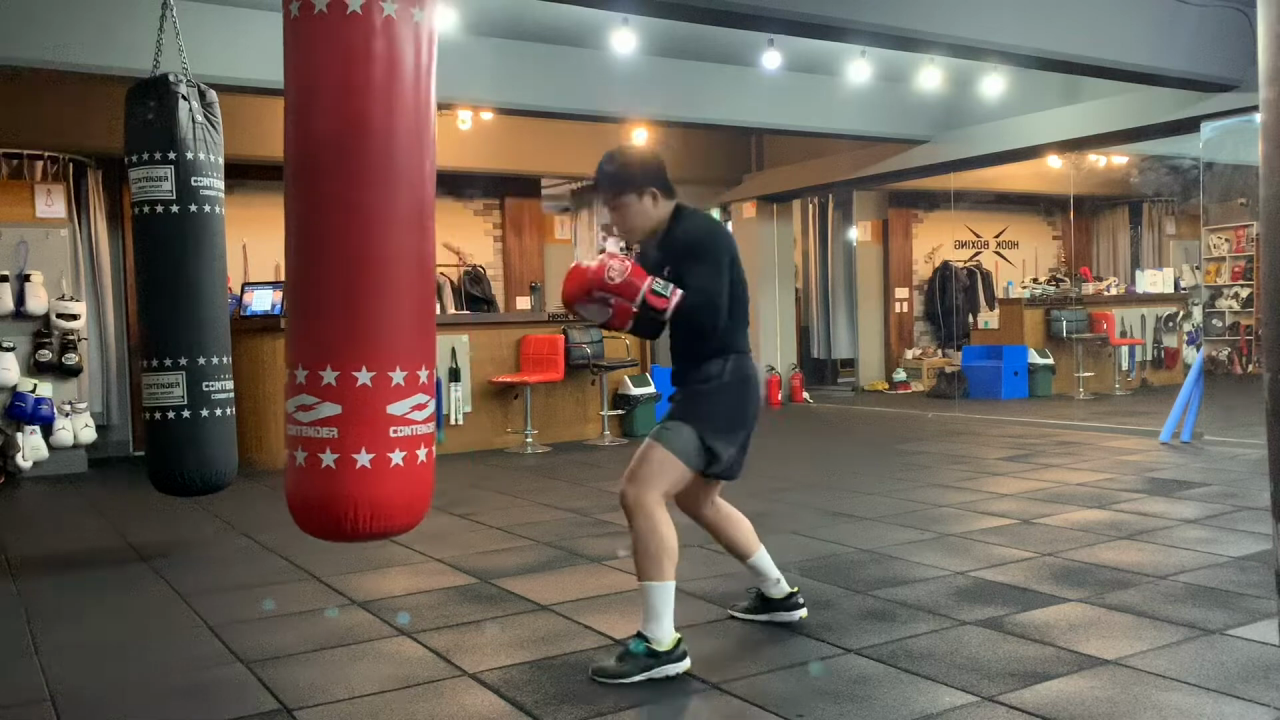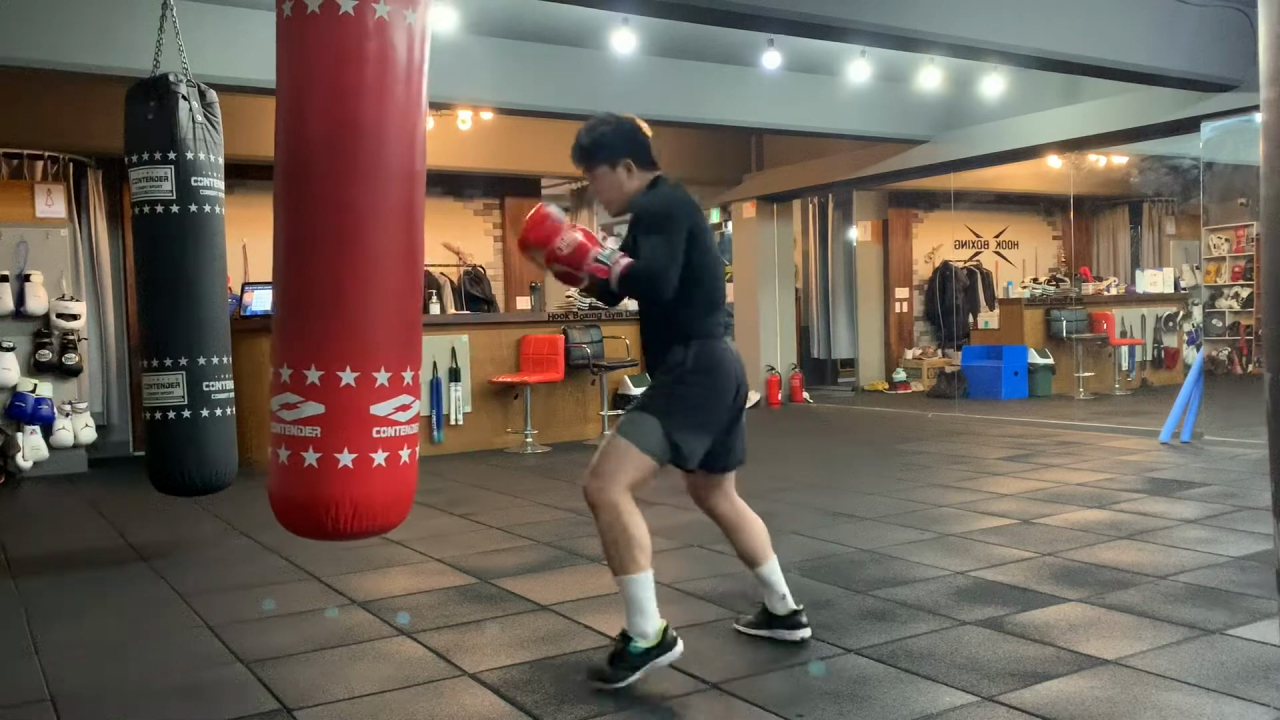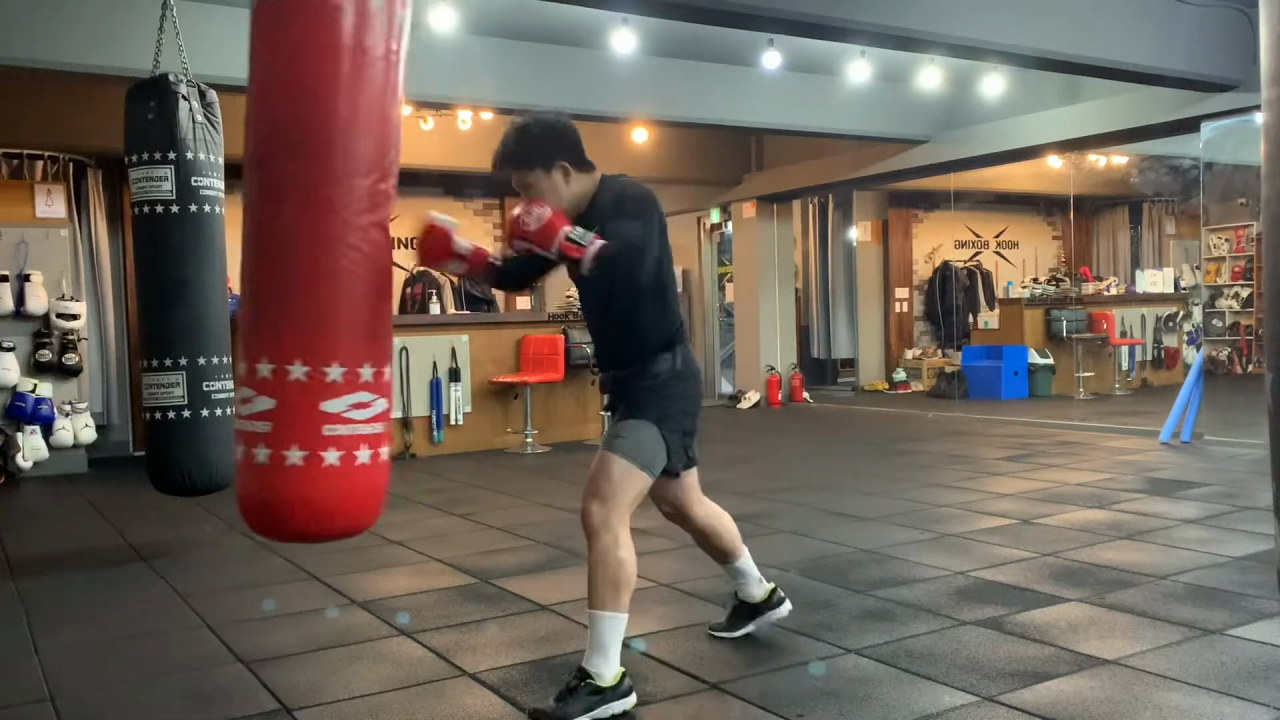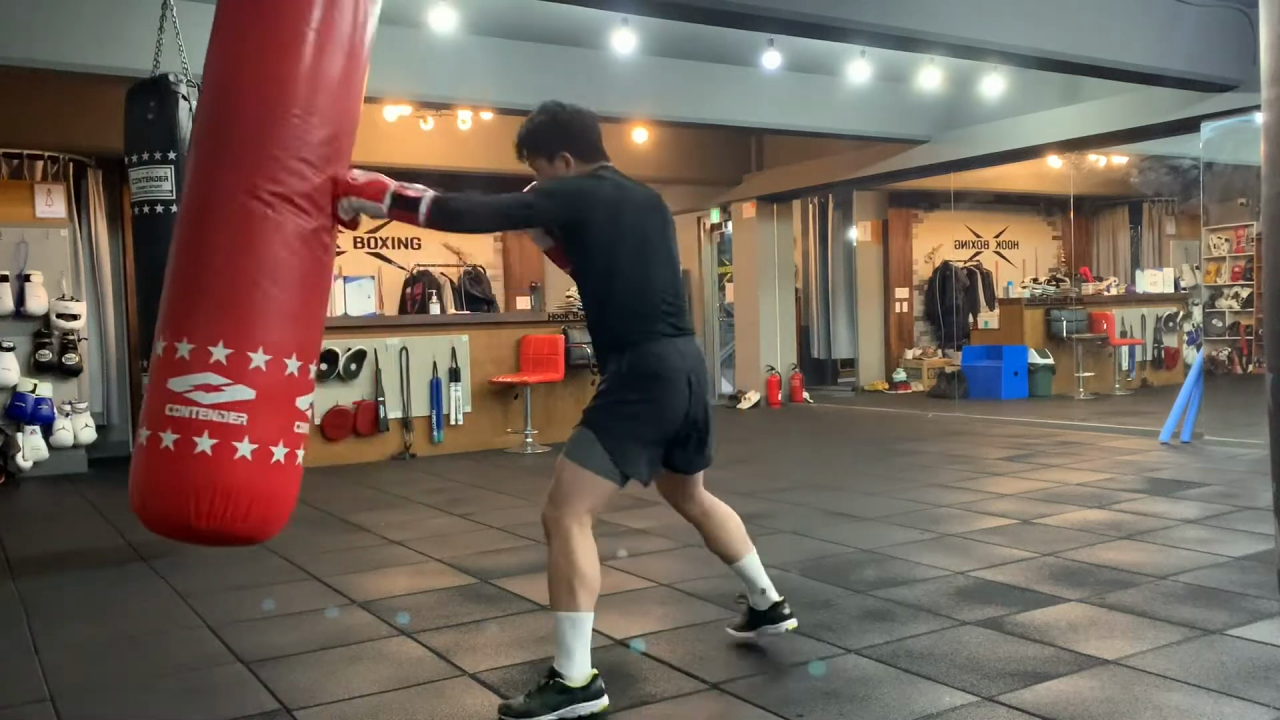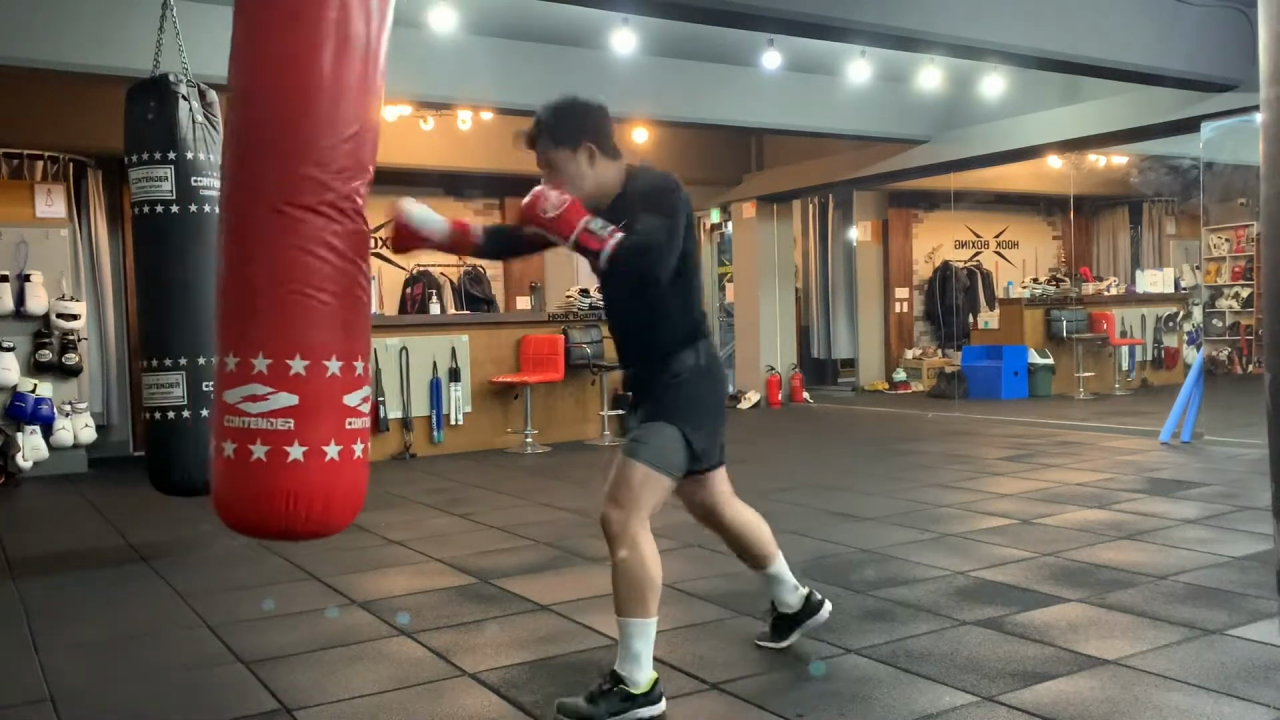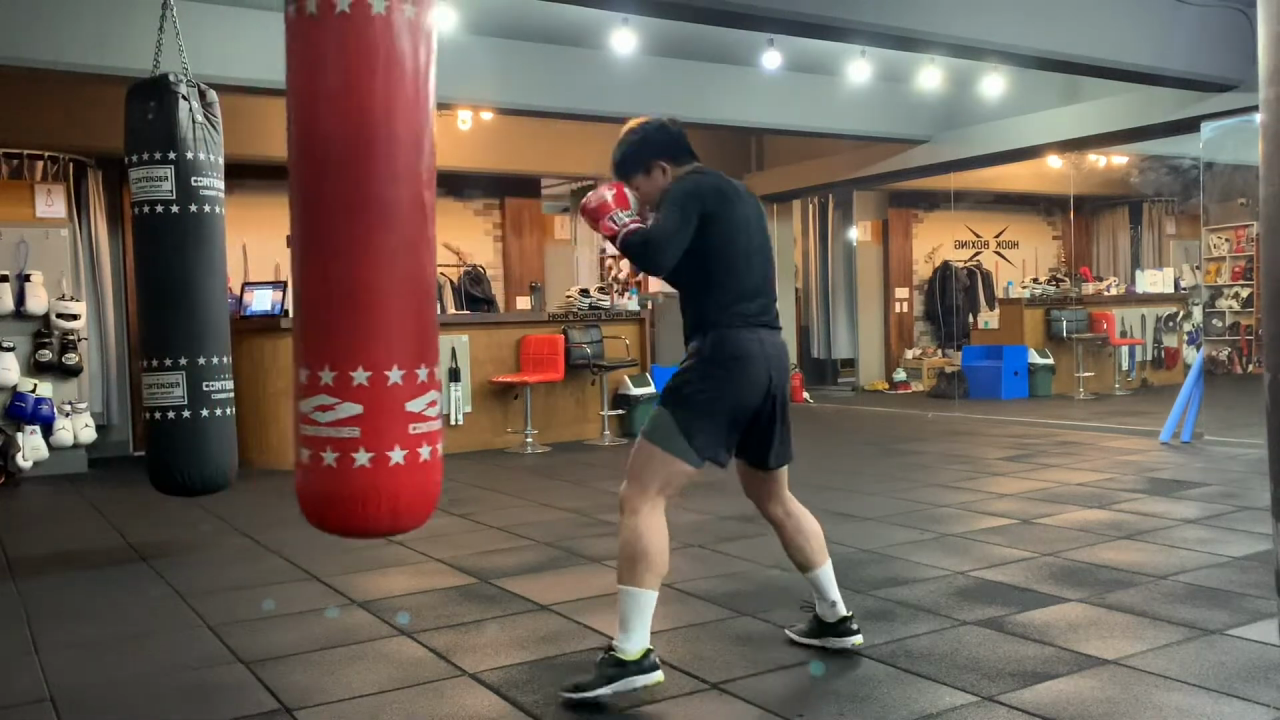
dt=0.5s
person 1, frame 1
left shoulder: (699, 233)
right shoulder: (655, 247)
left elbow: (707, 314)
right elbow: (647, 324)
left wrist: (639, 285)
right wrist: (603, 306)
left hip: (721, 384)
right hip: (701, 386)
left knee: (640, 493)
right knee: (699, 500)
left ankle: (660, 643)
right ankle: (779, 593)
person 1, frame 2
left shoulder: (663, 204)
right shoulder: (655, 210)
left elbow: (654, 284)
right elbow: (613, 288)
left wrist: (583, 252)
right wrist: (567, 252)
left hip: (692, 371)
right hip: (711, 370)
left knee: (605, 486)
right knee: (717, 497)
left ankle: (647, 634)
right ankle: (783, 609)
person 1, frame 3
left shoulder: (629, 201)
right shoulder: (572, 213)
left elbow: (634, 275)
right elbow: (518, 275)
left wrist: (563, 238)
right wrist: (462, 252)
left hip: (663, 380)
right hip: (635, 382)
left knee: (602, 511)
right knee: (683, 502)
right ankle: (759, 595)
person 1, frame 4
left shoulder: (576, 195)
right shoulder: (647, 199)
left elbow: (481, 212)
left wrist: (384, 196)
right wrist: (564, 250)
left hip: (642, 374)
right hip: (685, 366)
left knee: (565, 516)
right knee: (690, 496)
right ankle: (766, 602)
person 1, frame 5
left shoulder: (658, 192)
right shoulder: (595, 203)
left elbow: (650, 271)
right elbow: (512, 242)
left wrist: (578, 228)
right wrist: (442, 230)
left hip: (686, 376)
right hip: (659, 381)
left knee: (623, 518)
right knee: (715, 504)
right ankle: (797, 603)
person 1, frame 6
left shoulder: (689, 189)
right shoulder: (739, 197)
left elbow: (656, 256)
left wrist: (615, 220)
right wrist: (642, 225)
left hip: (723, 356)
right hip: (767, 354)
left knee: (641, 495)
right knee: (772, 496)
left ankle: (631, 654)
right ankle: (836, 617)
